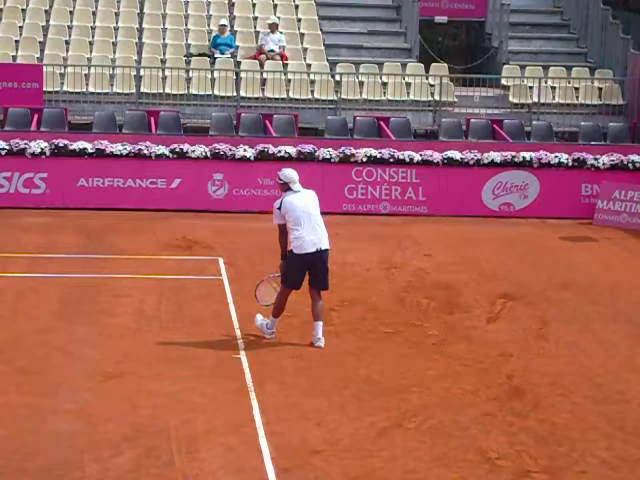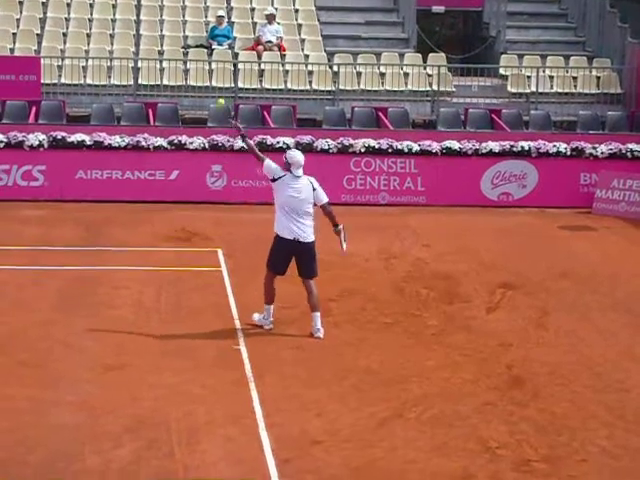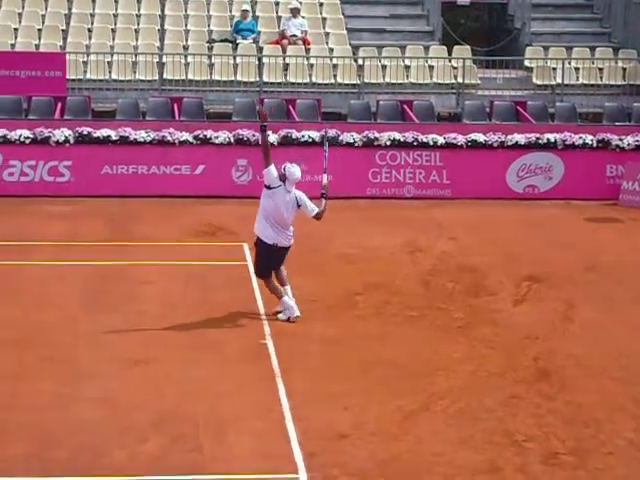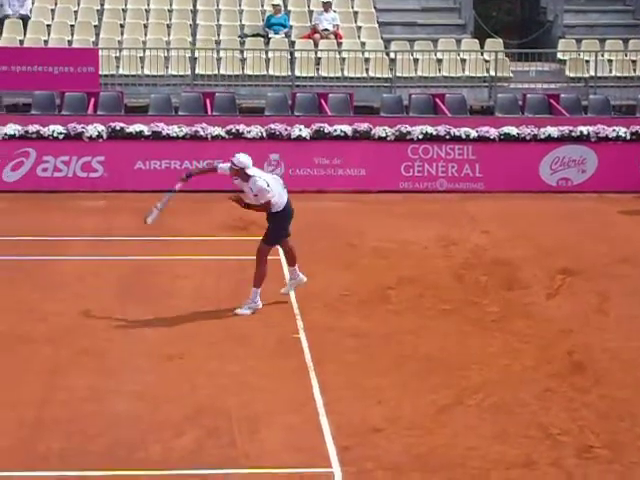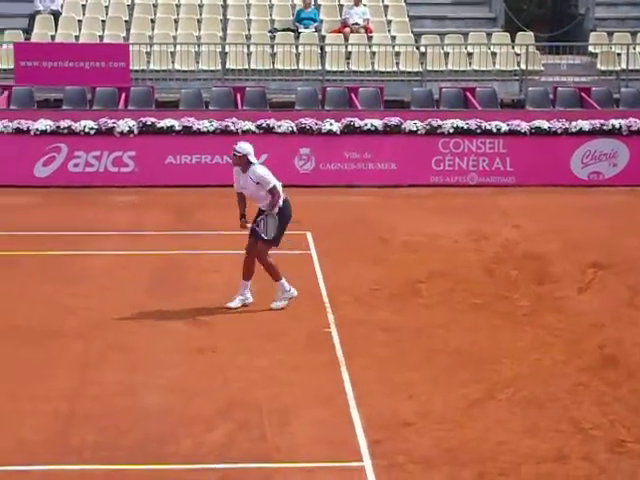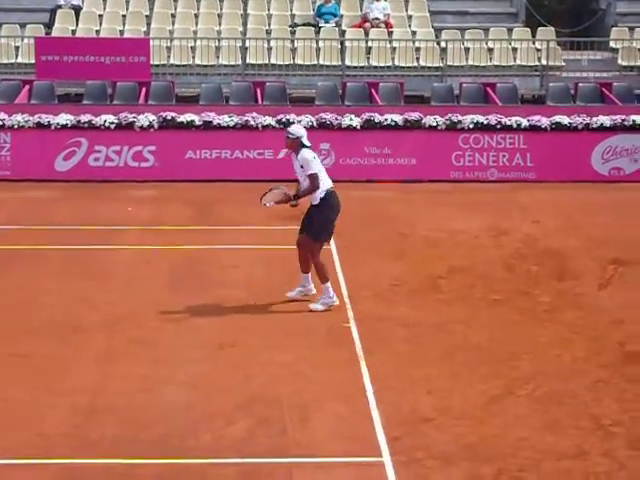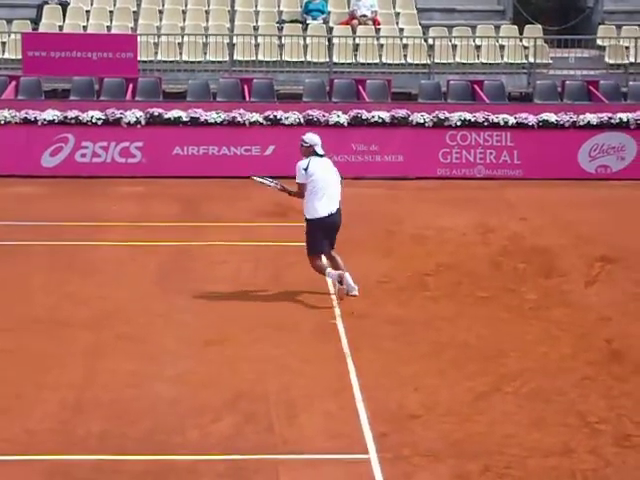
dt=0.5s
person 1, frame 1
left shoulder: (280, 204)
right shoulder: (312, 195)
left elbow: (283, 234)
left wrist: (283, 257)
left hip: (300, 251)
right hip: (322, 248)
left knee: (285, 289)
right knee: (316, 293)
left ankle: (270, 327)
right ankle: (318, 336)
person 1, frame 2
left shoulder: (277, 176)
right shoulder: (311, 183)
left elbow: (257, 154)
right elbow: (326, 207)
left wrist: (242, 135)
right wrist: (337, 225)
left hip: (284, 238)
right hip: (306, 239)
left knee: (270, 276)
right knee: (308, 282)
left ankle: (267, 318)
right ankle: (317, 326)
person 1, frame 3
left shoulder: (272, 184)
right shoulder: (299, 197)
left elbow: (266, 153)
right elbow: (318, 216)
left wrist: (263, 126)
right wrist: (325, 193)
left hip: (265, 241)
right hip: (284, 241)
left knee: (266, 276)
right knee: (276, 270)
left ankle: (290, 308)
right ankle: (288, 302)
person 1, frame 4
left shoulder: (259, 184)
right shoulder: (235, 172)
left elbow: (267, 206)
right elbow: (215, 169)
left wrist: (245, 205)
right wrist: (191, 174)
left hip: (280, 210)
right hip: (275, 208)
left knee: (262, 252)
right knee: (284, 242)
left ankle: (254, 300)
right ankle: (295, 276)
person 1, frame 5
left shoulder: (260, 172)
right shoulder: (237, 171)
left elbow: (276, 195)
right elbow: (241, 196)
left wrist: (265, 214)
right wrist: (242, 217)
left hip: (280, 210)
right hip: (264, 211)
left knee: (260, 252)
right knee: (250, 250)
left ankle: (286, 291)
right ankle: (244, 294)
person 1, frame 6
left shoulder: (306, 156)
right shoulder: (296, 155)
left elbow: (315, 185)
left wrist: (294, 197)
right wrist: (295, 196)
left hip: (327, 203)
right hip: (318, 203)
left knee: (313, 251)
right knee: (302, 243)
left ankle: (329, 296)
right ankle: (306, 286)
person 1, frame 7
left shoulder: (303, 164)
right shoulder: (328, 162)
left elbow: (300, 194)
right elbow: (338, 185)
left wrist: (286, 190)
left hip: (316, 217)
right hip: (335, 214)
left knee: (315, 260)
right knee: (328, 251)
left ankle: (334, 274)
right ankle: (350, 285)
